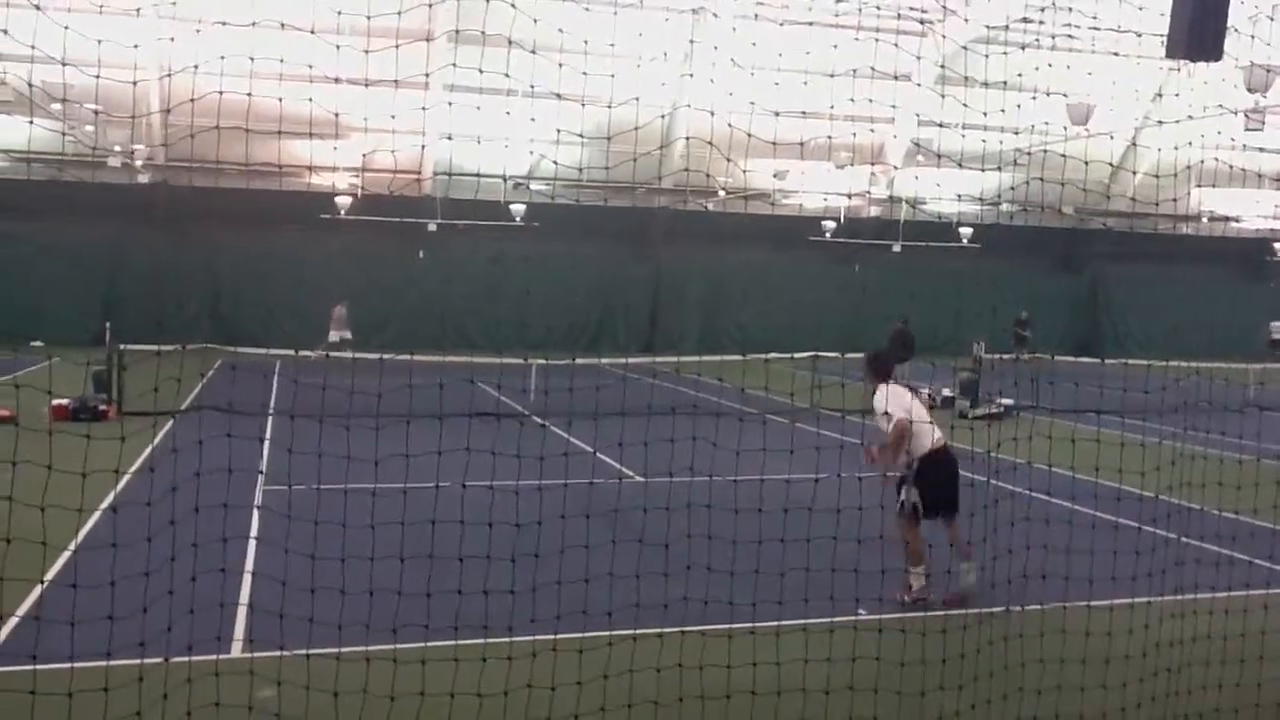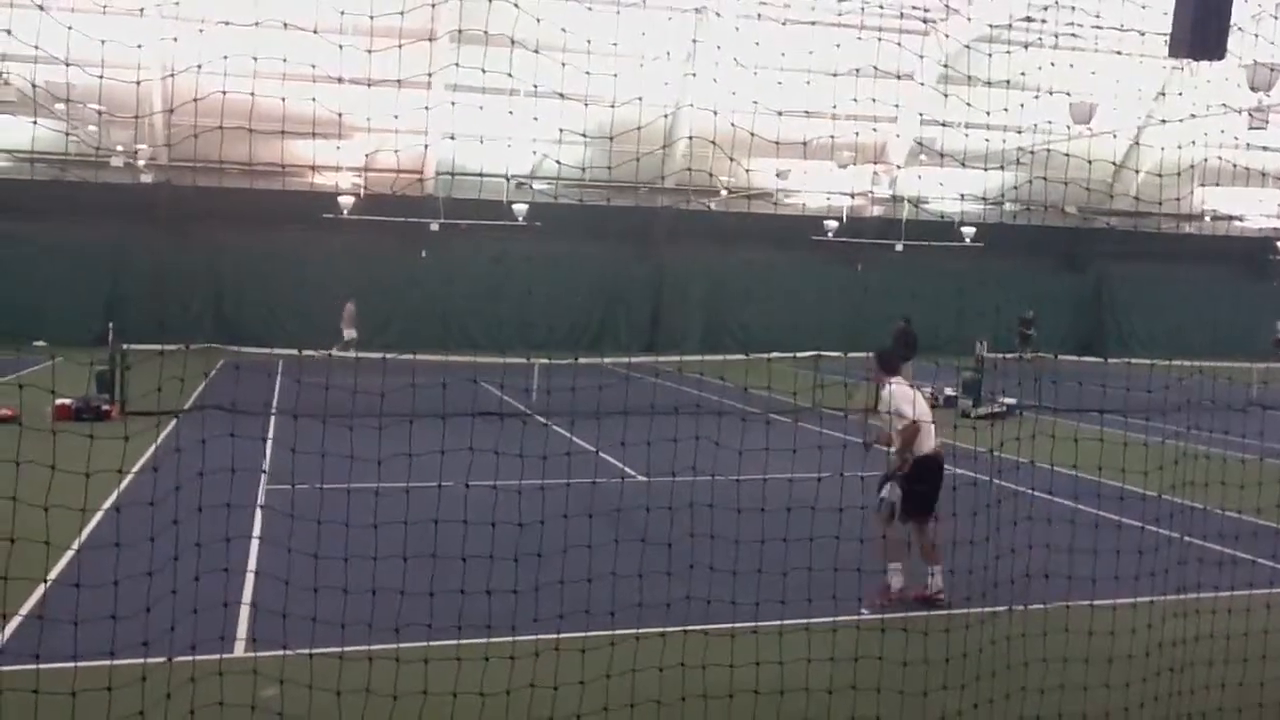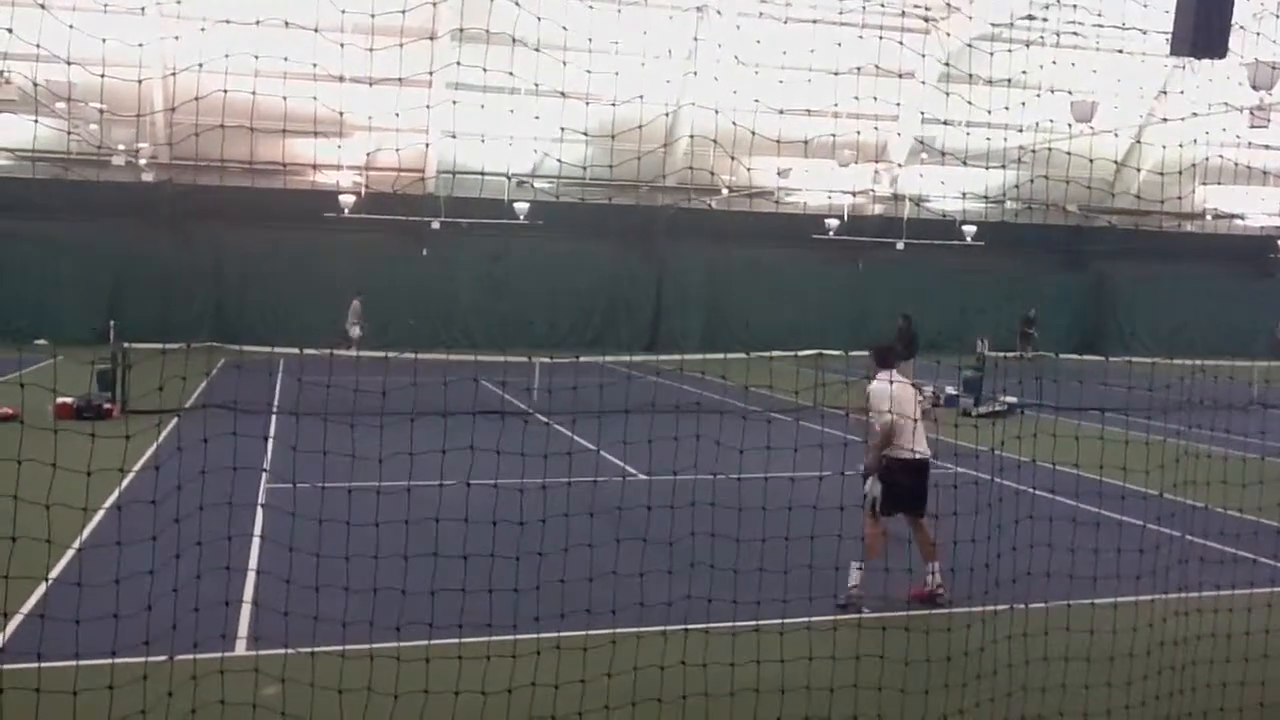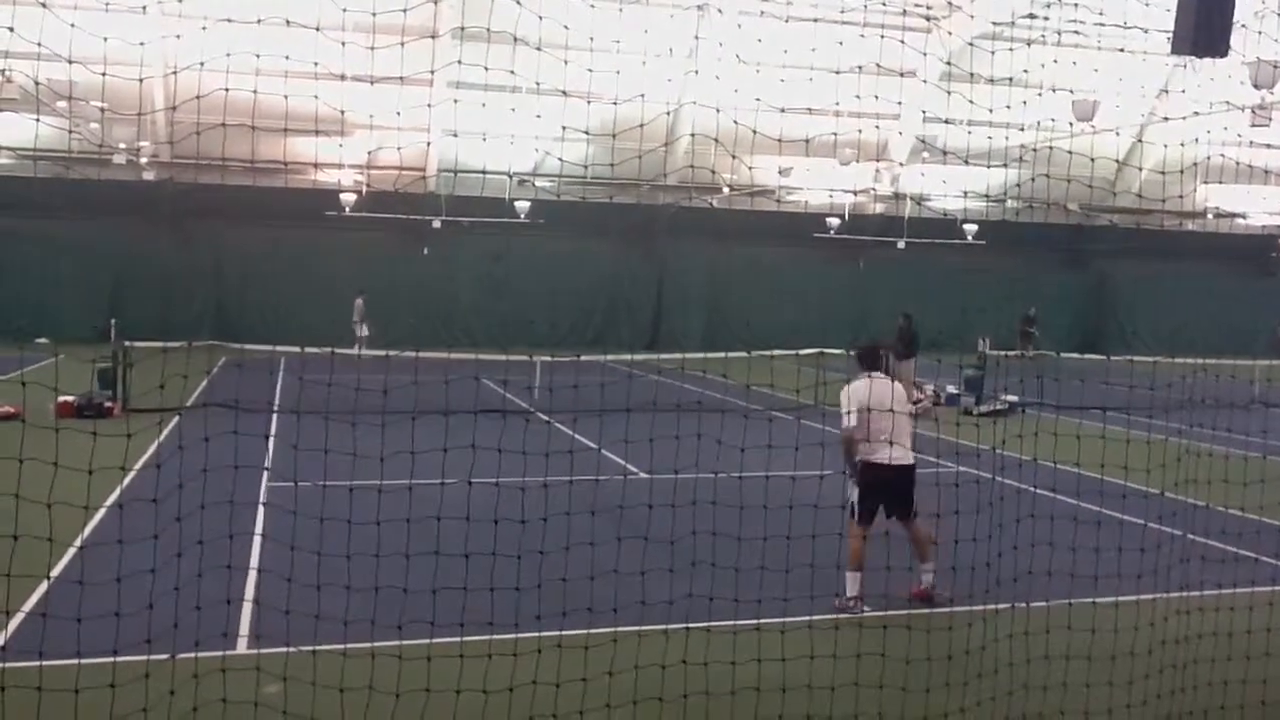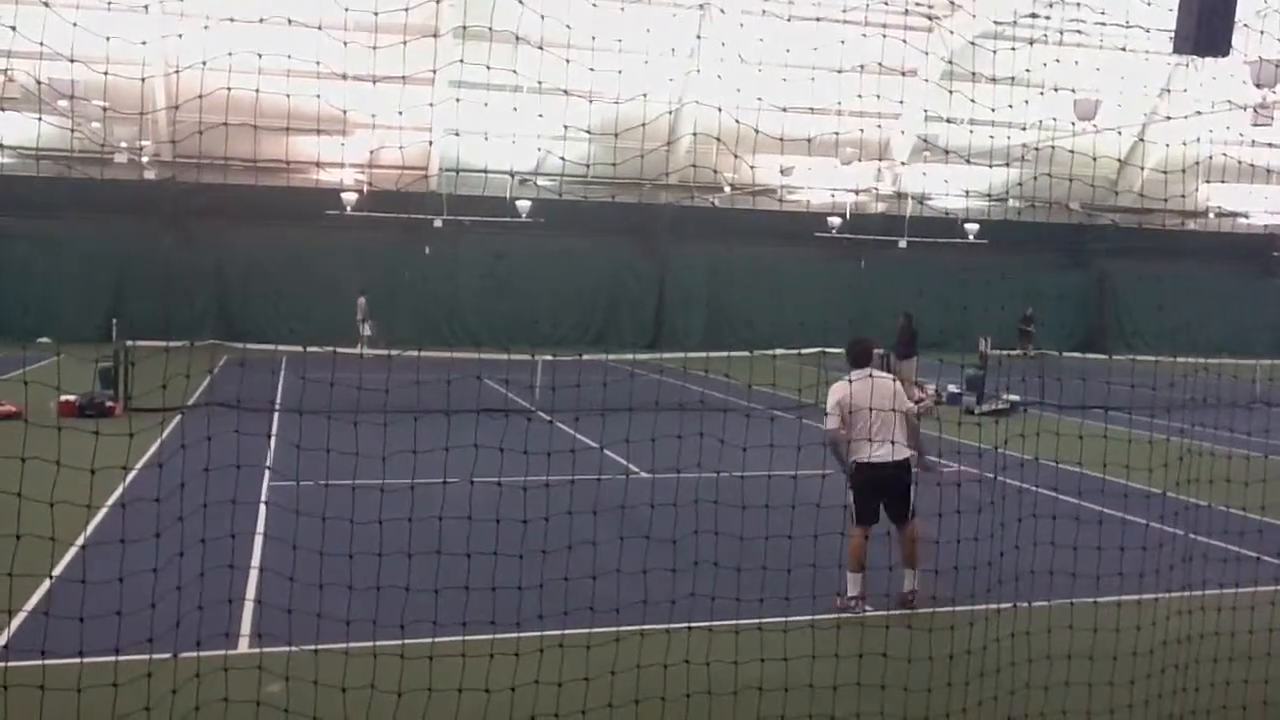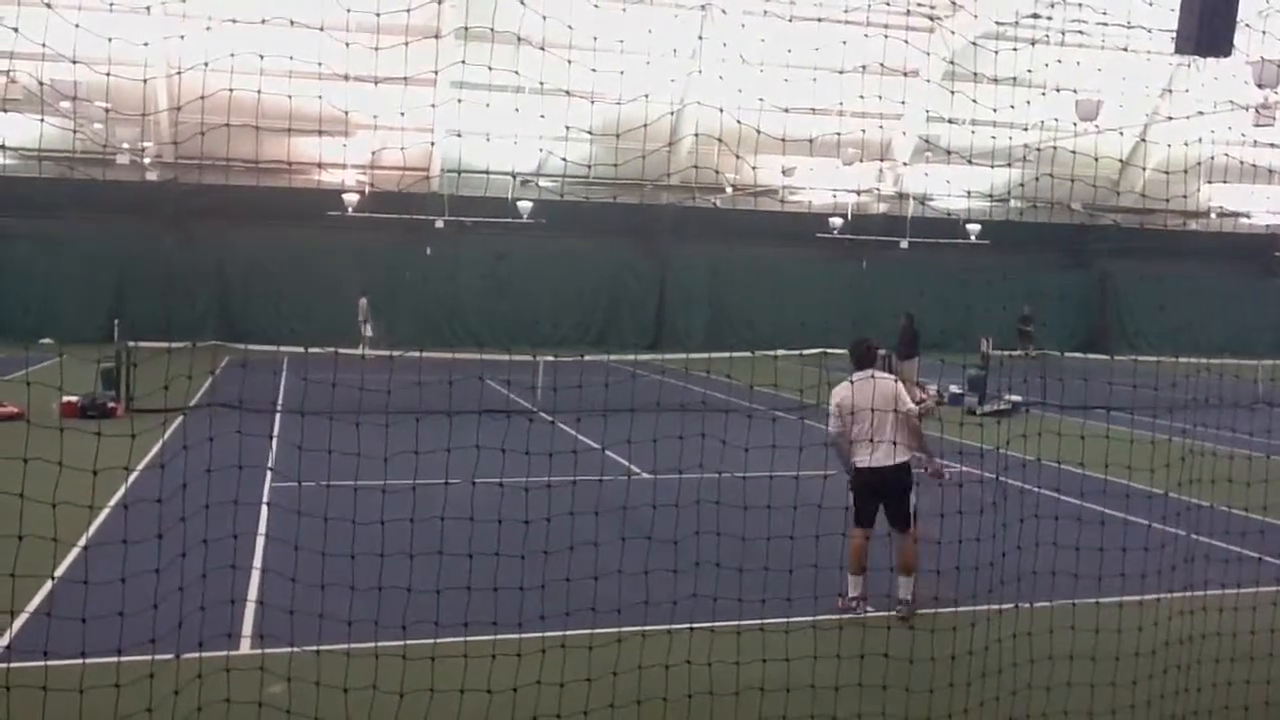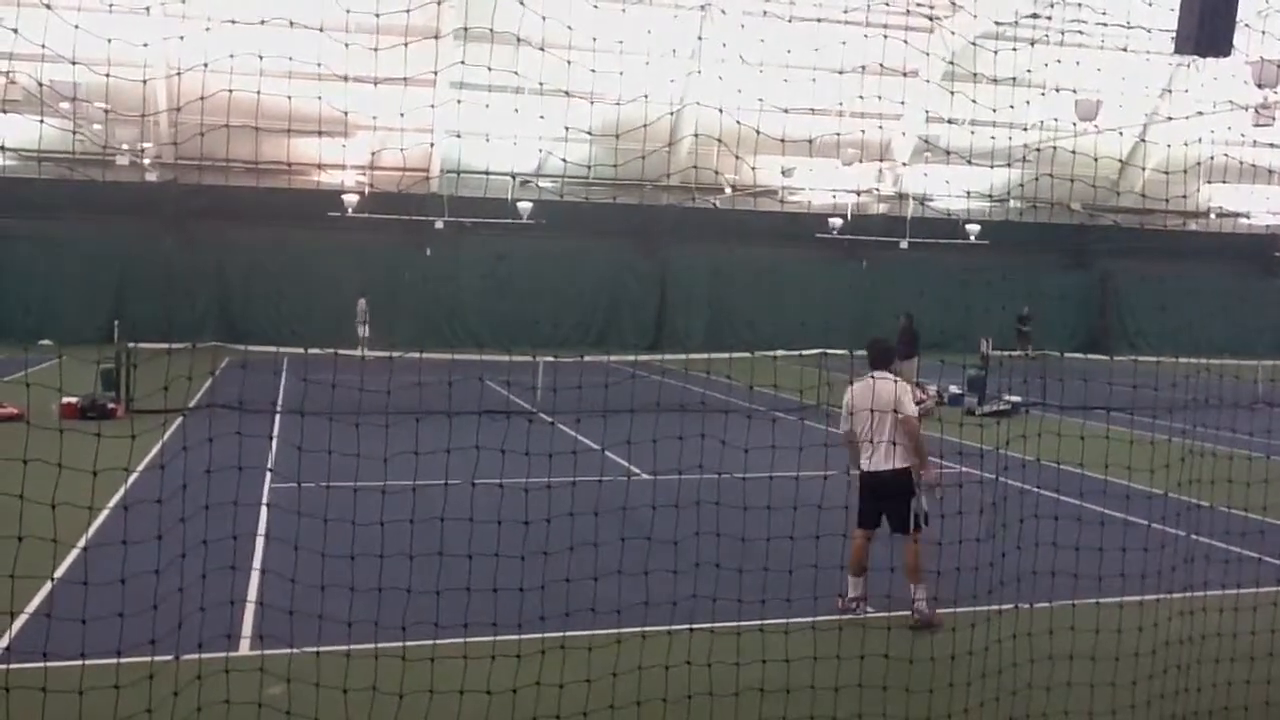
dt=0.2s
person 1, frame 1
left shoulder: (882, 397)
right shoulder: (900, 391)
left elbow: (902, 424)
left wrist: (892, 456)
right wrist: (882, 452)
left hip: (925, 461)
right hip: (945, 455)
left knee: (909, 525)
right knee: (950, 519)
left ankle: (918, 588)
right ankle: (967, 577)
person 1, frame 2
left shoulder: (890, 391)
right shoulder: (906, 389)
left elbow: (912, 426)
left wrist: (899, 457)
right wrist: (877, 438)
left hip: (916, 463)
right hip: (933, 461)
left knee: (888, 520)
right knee: (922, 524)
left ankle: (895, 585)
right ankle: (936, 588)
person 1, frame 3
left shoulder: (877, 386)
right shoulder: (907, 386)
left elbow: (889, 428)
left wrist: (873, 457)
right wrist: (875, 447)
left hip: (896, 461)
right hip: (920, 461)
left knee: (871, 519)
right knee: (916, 521)
left ankle: (855, 587)
right ankle: (935, 584)
person 1, frame 4
left shoulder: (853, 389)
right shoulder: (898, 387)
left elbow: (849, 434)
left wrist: (850, 463)
left hip: (871, 466)
right hip: (905, 465)
left knee: (858, 529)
right knee: (911, 523)
left ankle: (852, 597)
right ankle: (928, 583)
person 1, frame 5
left shoulder: (839, 390)
right shoulder: (893, 383)
left elbow: (833, 436)
right elbow: (911, 420)
left wrist: (845, 464)
left hip: (864, 466)
right hip: (899, 463)
left knee: (859, 530)
right knee: (906, 526)
left ankle: (854, 596)
right ankle: (909, 589)
person 1, frame 6
left shoulder: (840, 392)
right shoulder: (893, 384)
left elbow: (837, 439)
right elbow: (913, 424)
left wrist: (850, 467)
right wrist: (930, 457)
left hip: (864, 469)
right hip: (897, 467)
left knee: (860, 532)
right knee: (906, 534)
left ankle: (854, 597)
right ankle: (905, 599)
person 1, frame 7
left shoulder: (852, 391)
right shoulder: (900, 387)
left elbow: (849, 438)
right elbow: (911, 430)
right wrist: (924, 466)
left hip: (869, 472)
right hip: (900, 472)
left knee: (863, 533)
right knee: (911, 537)
left ankle: (854, 597)
right ankle: (920, 606)
